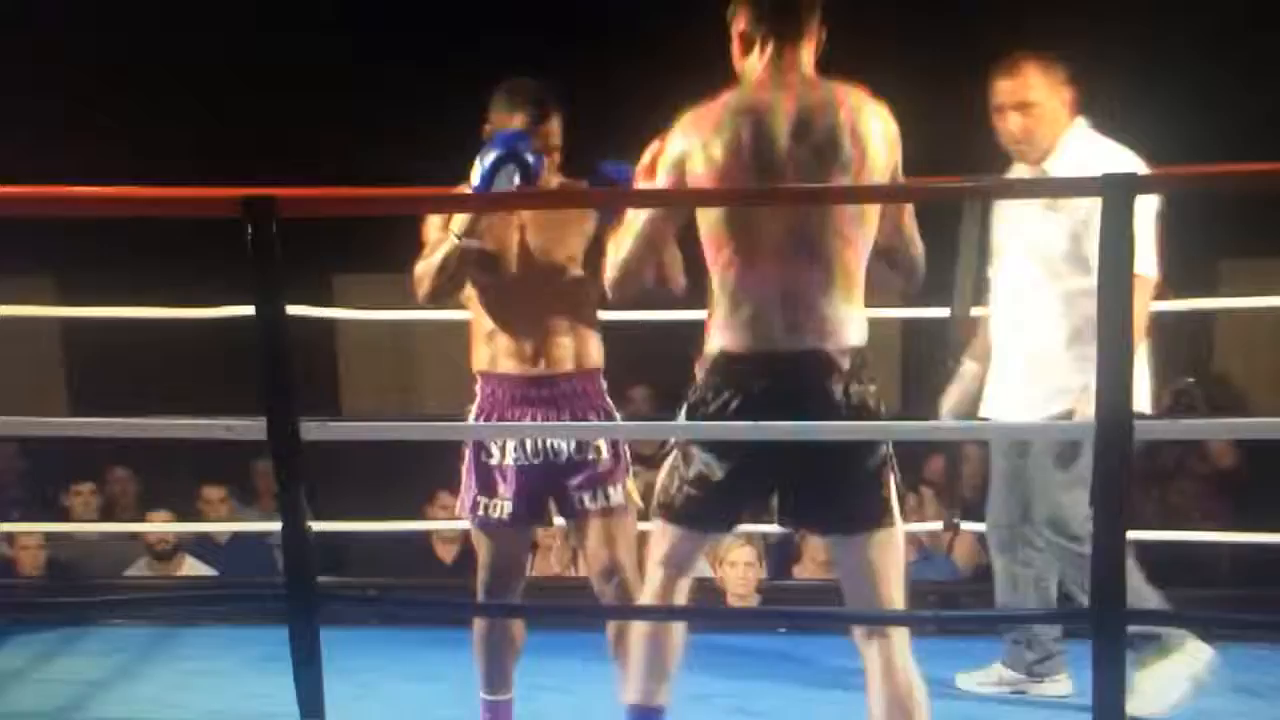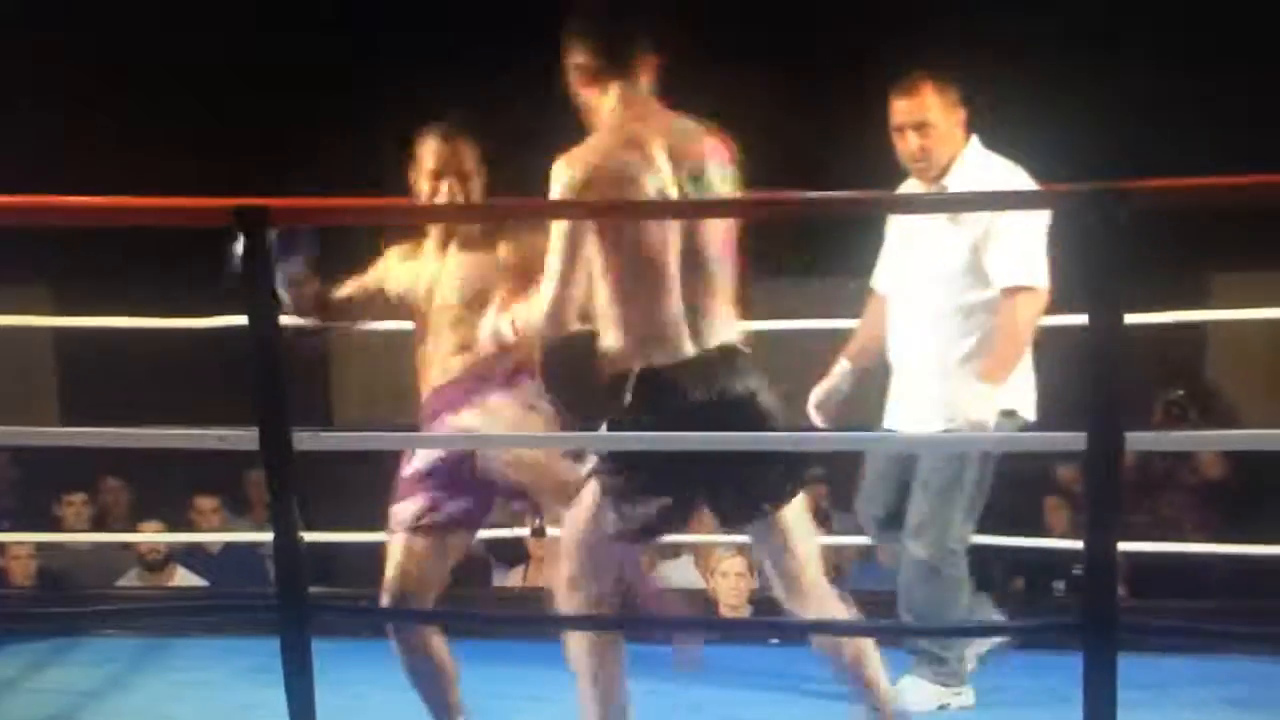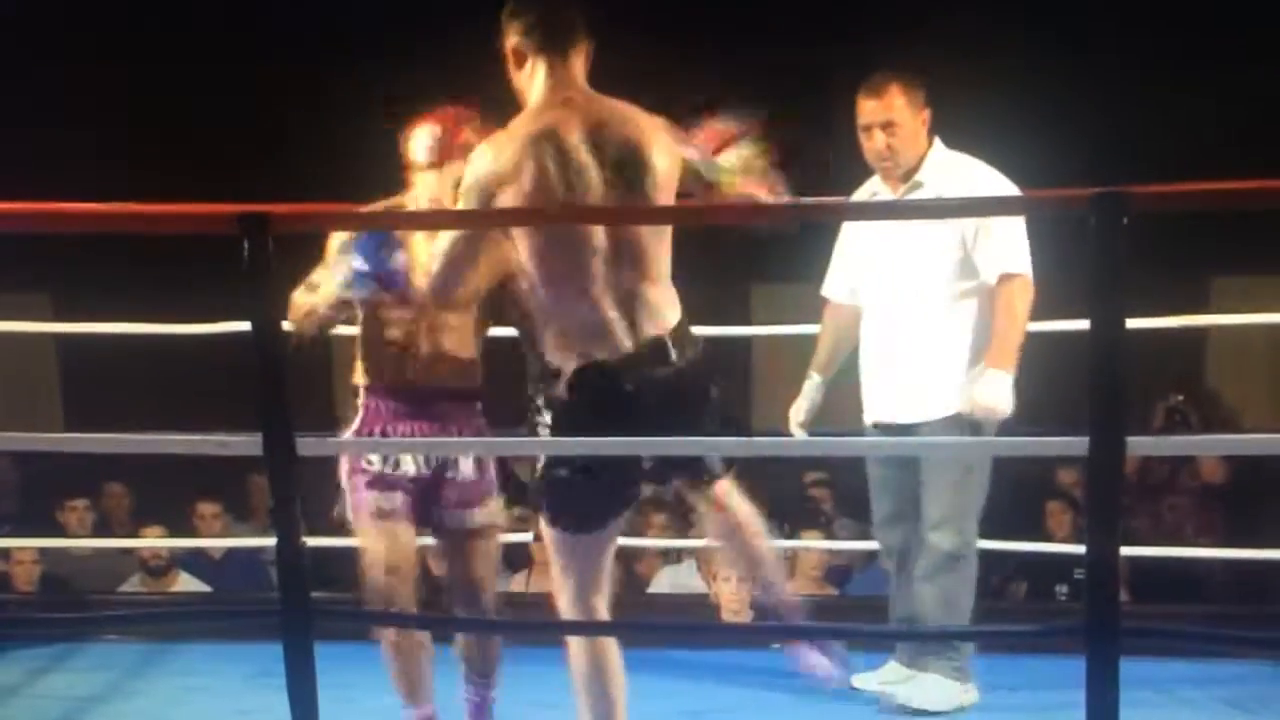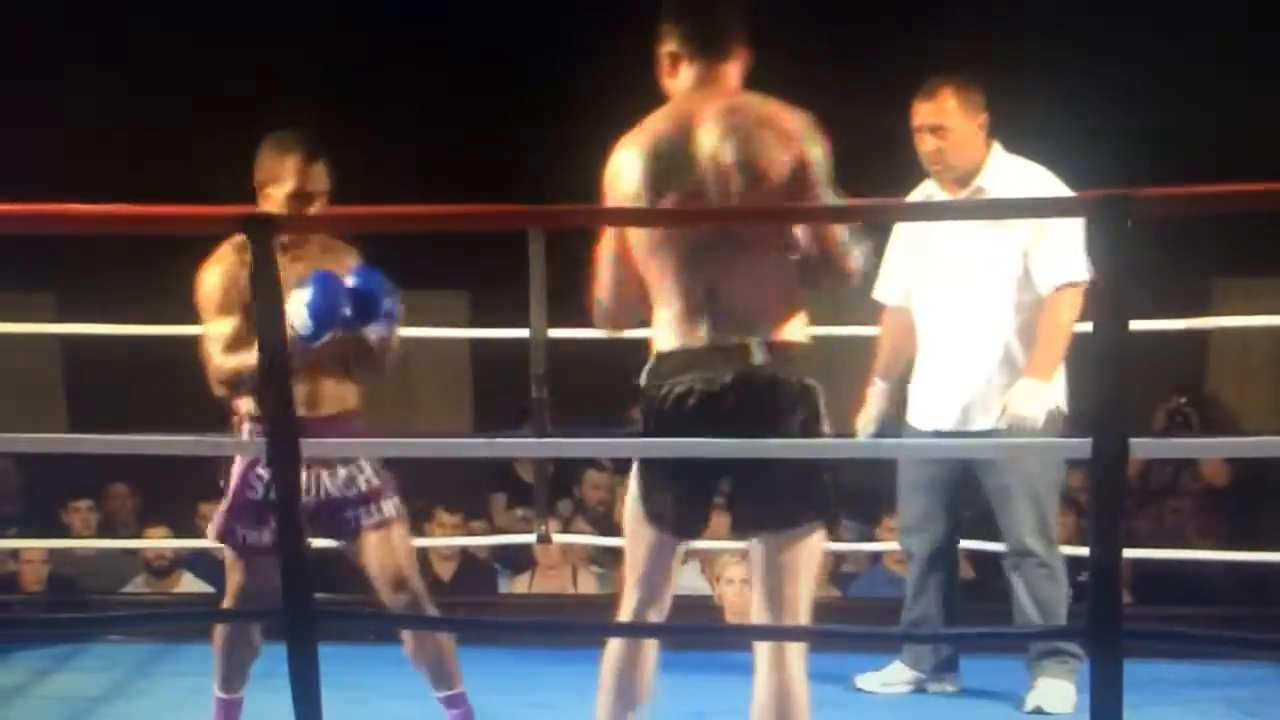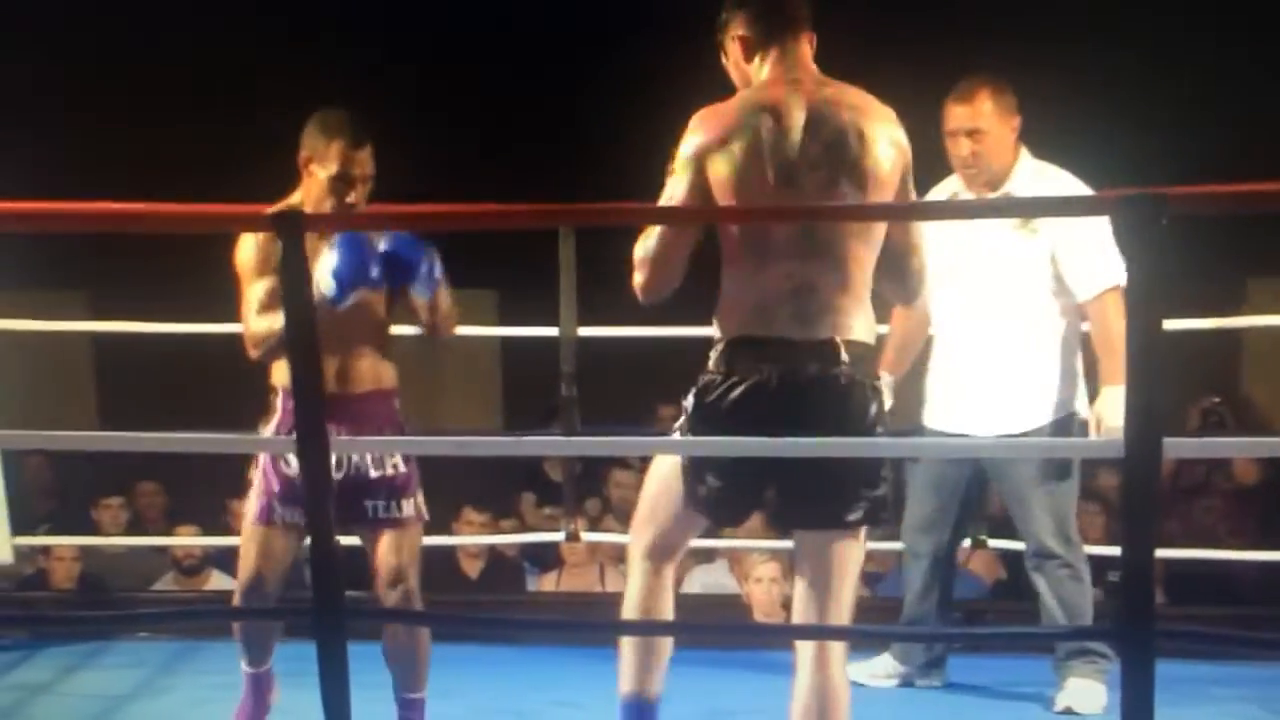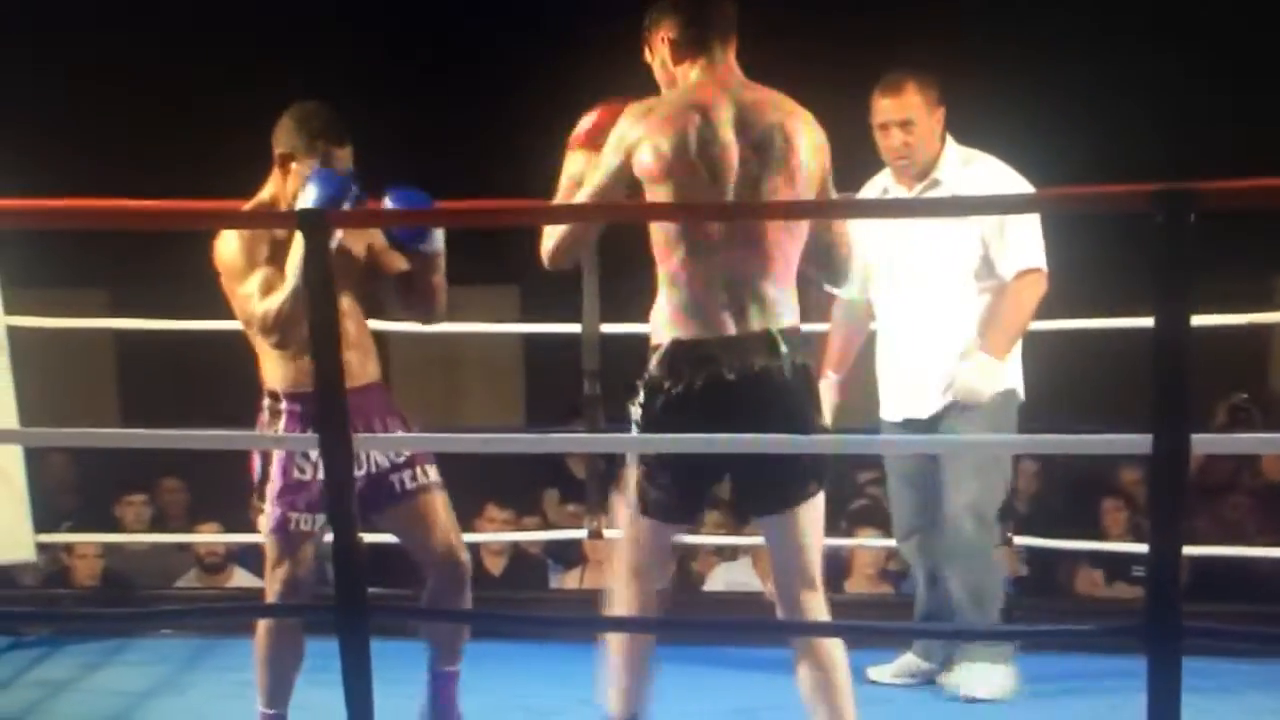
dt=0.5s
person 1, frame 1
left shoulder: (694, 135)
right shoulder: (870, 120)
left elbow: (618, 277)
right elbow: (910, 263)
left wrist: (643, 192)
left hip: (735, 388)
right hip: (835, 388)
left knee: (665, 575)
right knee: (883, 629)
person 1, frame 2
left shoulder: (580, 168)
right shoulder: (711, 147)
left elbow: (552, 315)
left wrist: (502, 323)
left hip: (660, 400)
right hip: (732, 385)
left knee: (578, 593)
right knee: (808, 596)
person 1, frame 3
left shoulder: (496, 162)
right shoulder: (657, 132)
left elbow: (432, 288)
right wrist: (732, 159)
left hip: (589, 389)
right hip: (674, 364)
left knee: (582, 609)
right knee: (719, 500)
right ankle: (791, 626)
person 1, frame 4
left shoulder: (629, 153)
right shoulder: (788, 130)
left elbow: (611, 312)
right elbow: (842, 263)
left hip: (676, 387)
right hip: (772, 385)
left knee: (641, 607)
right knee: (781, 634)
person 1, frame 5
left shoulder: (713, 130)
right shoulder: (882, 126)
left elbow: (649, 281)
right elbow: (910, 283)
left hip: (744, 379)
right hip: (842, 382)
left knee: (649, 555)
right knee: (823, 630)
person 1, frame 6
left shoulder: (644, 125)
right shoulder: (801, 125)
left elbow: (557, 250)
left wrist: (579, 157)
left hip: (688, 376)
right hip: (779, 372)
left knee: (634, 587)
right knee: (806, 601)
person 2, frame 1
left shoulder: (1109, 173)
right shoulder: (1015, 184)
left elbow: (1137, 283)
left wrist: (1106, 380)
right wrist: (972, 370)
left hip: (1075, 396)
right hip: (1016, 392)
left knee: (1069, 527)
right knee: (1013, 529)
left ankle: (1162, 648)
right ankle: (1031, 661)
person 2, frame 2
left shoulder: (1002, 189)
right shoulder: (908, 199)
left elbow: (1027, 296)
right elbow: (887, 297)
left wrist: (988, 385)
right wrist: (843, 372)
left hip: (968, 406)
right hip: (913, 398)
left knee: (932, 538)
right knee: (879, 516)
left ankle: (940, 672)
right ankle: (971, 620)
person 2, frame 3
left shoulder: (976, 186)
right shoulder: (863, 206)
left elbow: (1015, 284)
right elbow: (843, 305)
left wrist: (1000, 371)
right wrist: (815, 382)
left hip: (955, 398)
right hip: (887, 402)
left knee: (945, 533)
right knee: (900, 535)
left ankle: (948, 668)
right ankle: (916, 656)
person 2, frame 4
left shoulder: (1035, 192)
right shoulder: (917, 205)
left elbow: (1066, 293)
right elbow: (900, 308)
left wrist: (1036, 379)
right wrist: (878, 388)
left hip: (1013, 408)
right hip: (933, 407)
left knee: (1029, 541)
right knee: (923, 538)
left ankle: (1054, 666)
right ankle: (928, 657)
person 2, frame 5
left shoulder: (1062, 198)
right shoulder: (937, 205)
left elbow: (1104, 297)
right elbow: (915, 307)
left wrist: (1112, 388)
right wrist: (884, 381)
left hip: (1031, 412)
right hip: (947, 410)
left knee: (1051, 544)
right knee: (925, 534)
left ankle: (1082, 666)
right ankle: (918, 654)
person 2, frame 6
left shoulder: (990, 182)
right shoulder: (871, 199)
left elbow: (1030, 275)
right elbow: (852, 299)
left wrist: (991, 357)
right wrist: (830, 377)
left hip: (975, 390)
right hip: (902, 396)
left knee: (966, 518)
right knee: (918, 530)
left ankle: (986, 653)
right ankle: (937, 650)
person 3, frame 1
left shoulder: (587, 202)
right shoulder: (452, 210)
right elbow: (430, 289)
right wrist: (476, 209)
left hip: (583, 401)
right hip: (503, 408)
left knee: (616, 578)
right knee: (499, 581)
person 3, frame 2
left shoulder: (514, 238)
right shoulder: (402, 263)
right elbow: (330, 309)
right wrist: (295, 279)
left hip: (507, 395)
right hip: (442, 425)
right knee: (400, 605)
person 3, frame 3
left shoulder: (492, 244)
right shoulder: (369, 227)
right elbow: (300, 315)
right wrist: (342, 286)
left hip: (459, 423)
right hip: (383, 422)
left knee: (476, 590)
right knee: (390, 587)
person 3, frame 4
left shoulder: (343, 259)
right shoulder: (227, 270)
left elbow: (376, 365)
right elbow: (222, 378)
left wrist: (381, 329)
right wrist: (289, 339)
left hip: (342, 442)
left knee: (404, 588)
right knee: (246, 599)
person 3, frame 5
left shoulder: (386, 233)
right shoulder: (268, 238)
left elbow: (443, 331)
right elbow: (259, 343)
left wrist: (429, 290)
right wrist: (319, 296)
left hip: (377, 422)
right hip: (300, 423)
left knee: (400, 588)
right knee: (256, 579)
person 3, frame 6
left shoulder: (358, 221)
right shoulder: (243, 237)
left elbow: (425, 308)
right elbow: (276, 331)
left wrist: (428, 250)
right wrist: (308, 240)
left hip: (372, 413)
right hip: (300, 424)
left knee: (450, 559)
right knee: (289, 589)
